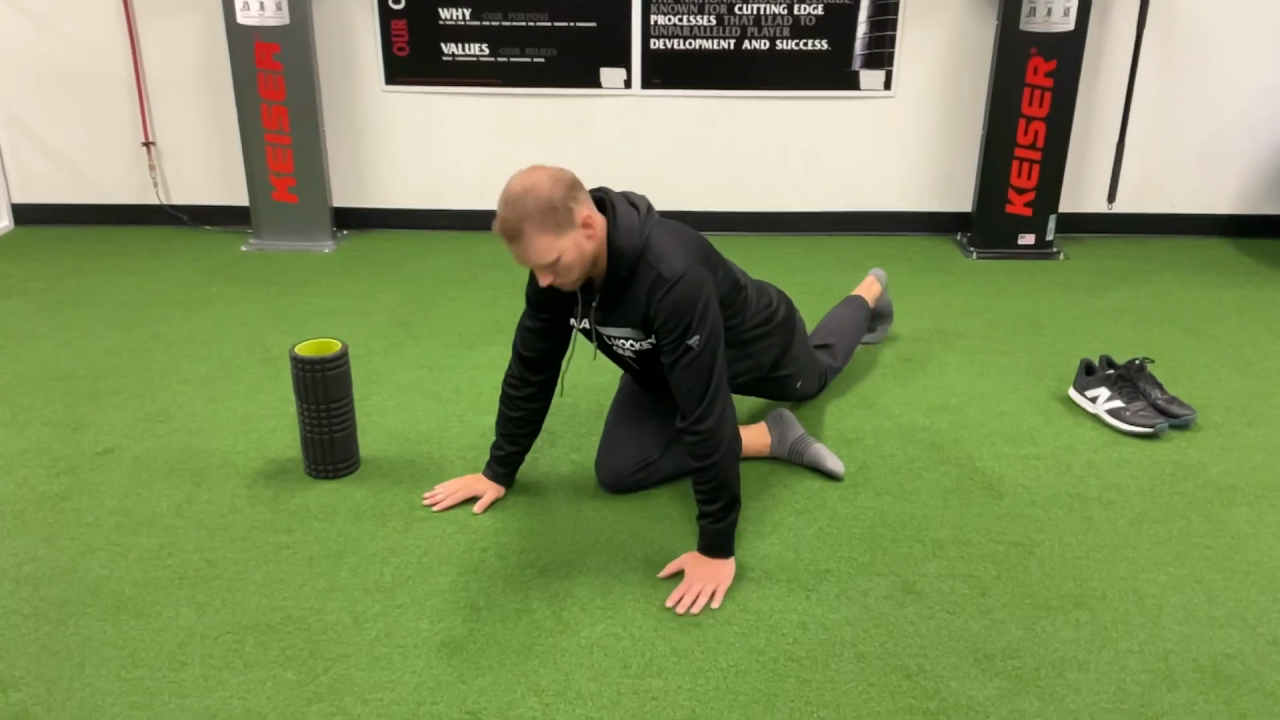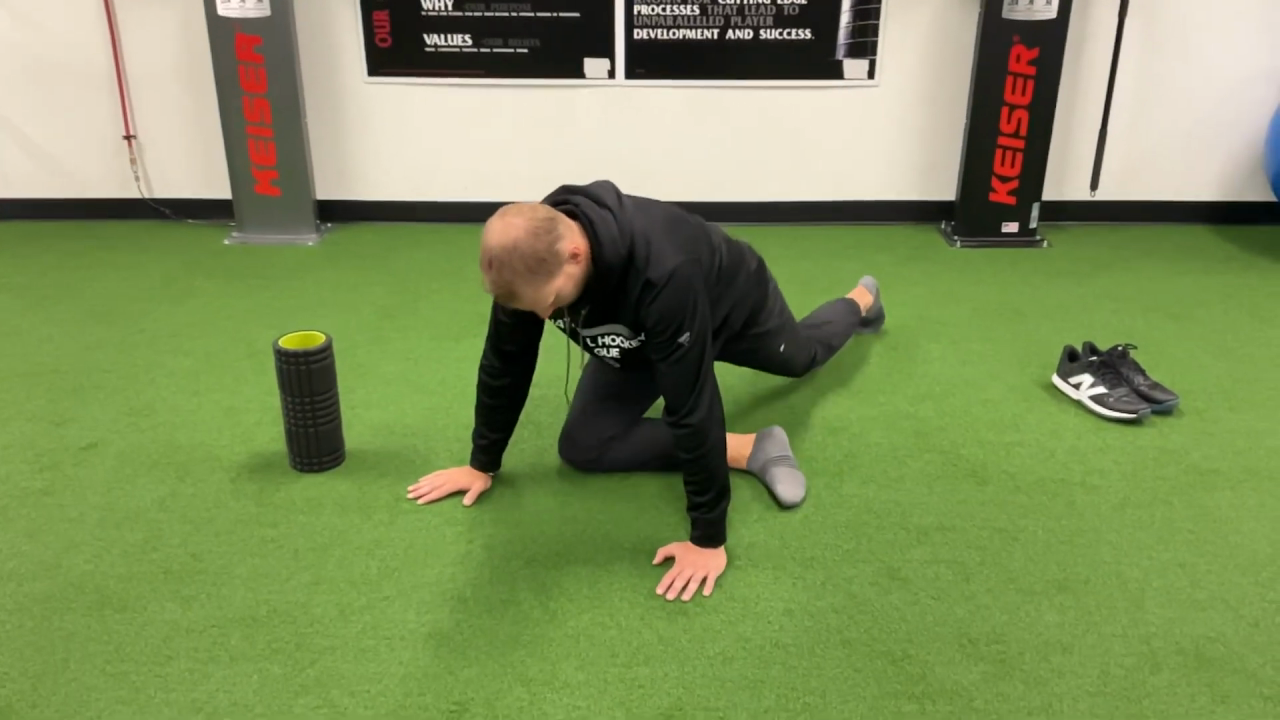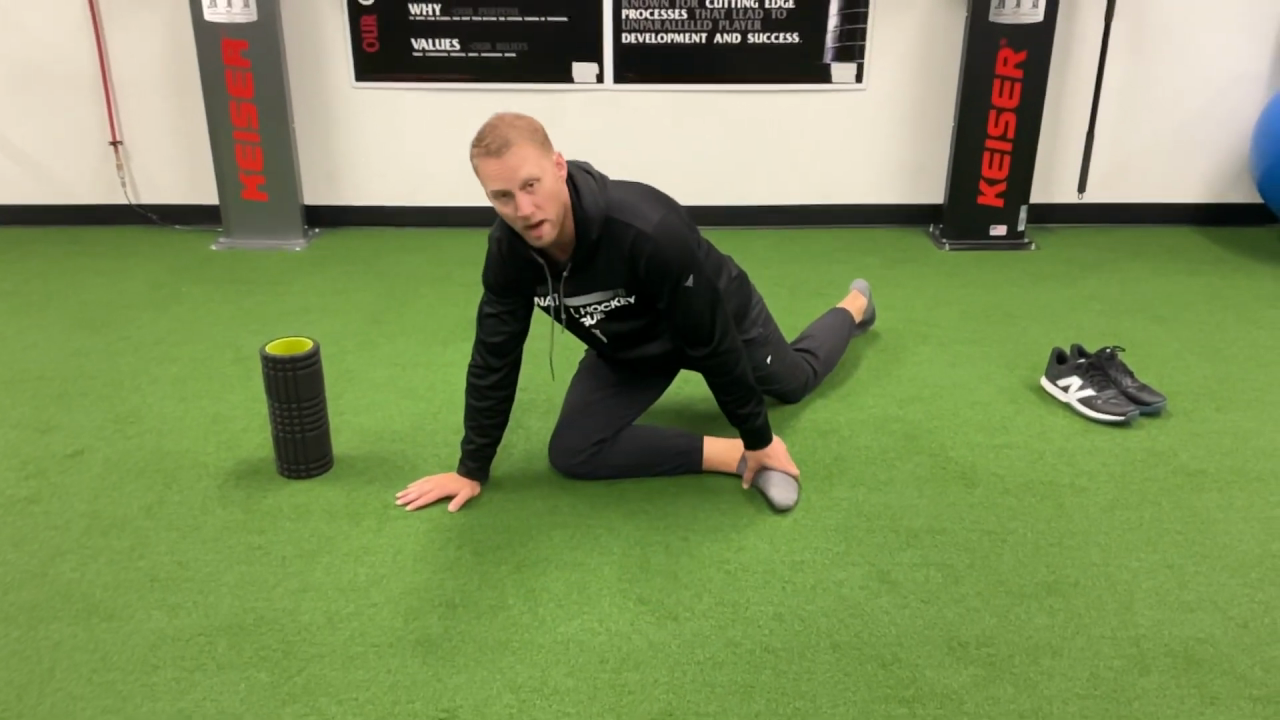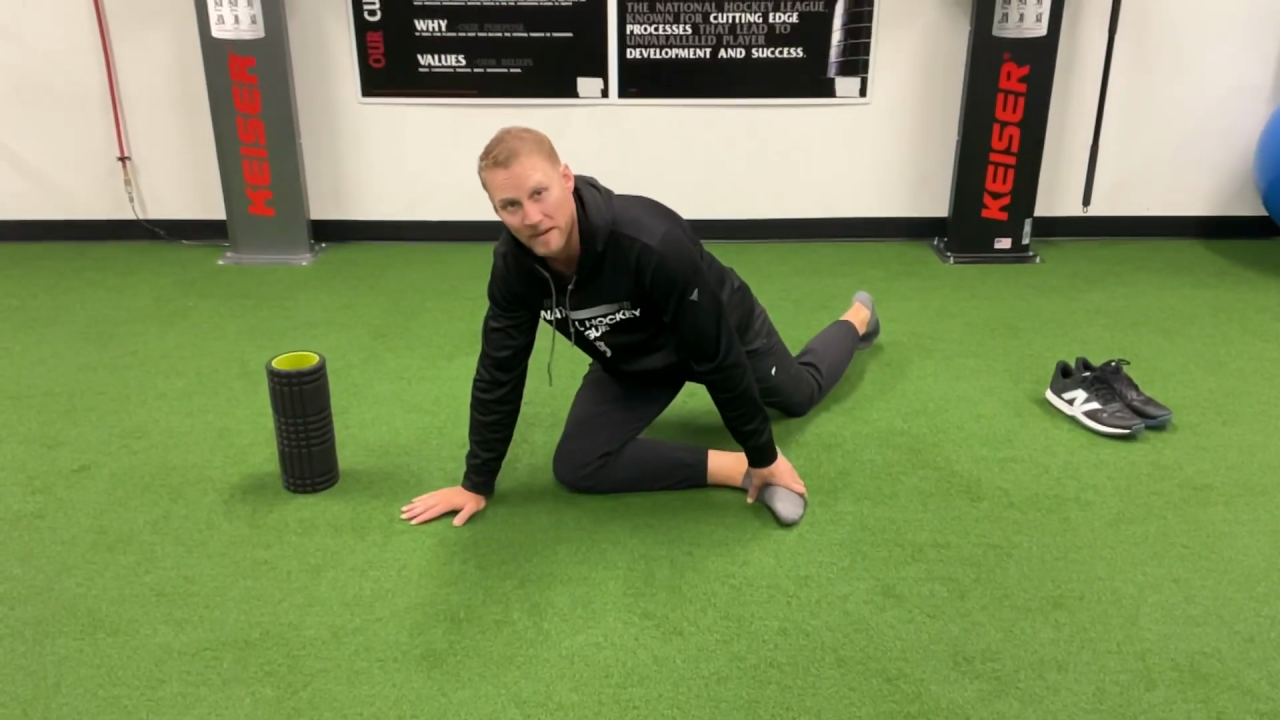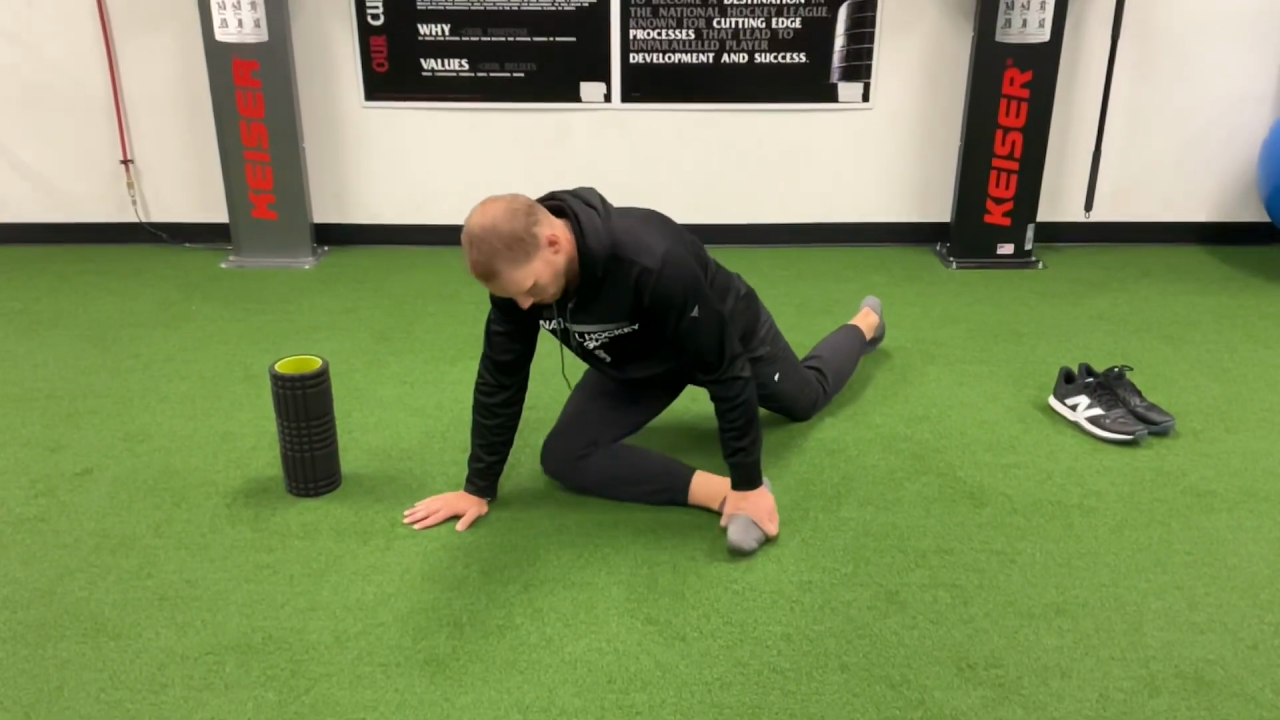
dt=1s
person 1, frame 1
left shoulder: (673, 275)
right shoulder: (554, 257)
left elbow: (704, 410)
right elbow: (531, 370)
left wrist: (716, 547)
right wrist: (498, 472)
left hip: (758, 346)
left knee: (817, 371)
right knee: (617, 471)
left ankle: (868, 294)
right ankle: (769, 437)
person 1, frame 2
left shoulder: (663, 272)
right shoulder: (531, 258)
left elbow: (691, 403)
right elbow: (505, 364)
left wrist: (707, 537)
right wrist: (482, 464)
left hip: (733, 307)
left knee: (801, 357)
right knee: (582, 447)
left ankle: (860, 300)
right ankle: (749, 450)
person 1, frame 3
left shoulder: (648, 230)
right shoulder: (509, 248)
left elbow: (713, 343)
right elbow: (494, 358)
left wrist: (759, 439)
right wrist: (472, 469)
left hip: (720, 318)
right hip: (627, 346)
left knee: (794, 382)
right knee: (571, 453)
left ankle: (853, 305)
right ankle: (732, 457)
person 1, frame 4
left shoulder: (653, 243)
right shoulder: (514, 263)
left elbow: (719, 358)
right elbow: (500, 372)
left wrist: (764, 456)
right wrist: (477, 484)
left hip: (723, 329)
right hip: (631, 360)
left knee: (800, 395)
right knee: (577, 466)
left ankle: (857, 318)
right ankle: (736, 470)
person 1, frame 5
left shoulder: (655, 261)
right shoulder: (518, 270)
left elbow: (725, 371)
right elbow: (501, 376)
left wrist: (748, 484)
right wrist: (479, 487)
left hip: (727, 335)
right hip: (634, 363)
left knee: (805, 398)
right knee: (563, 458)
left ankle: (863, 323)
right ankle: (712, 492)
